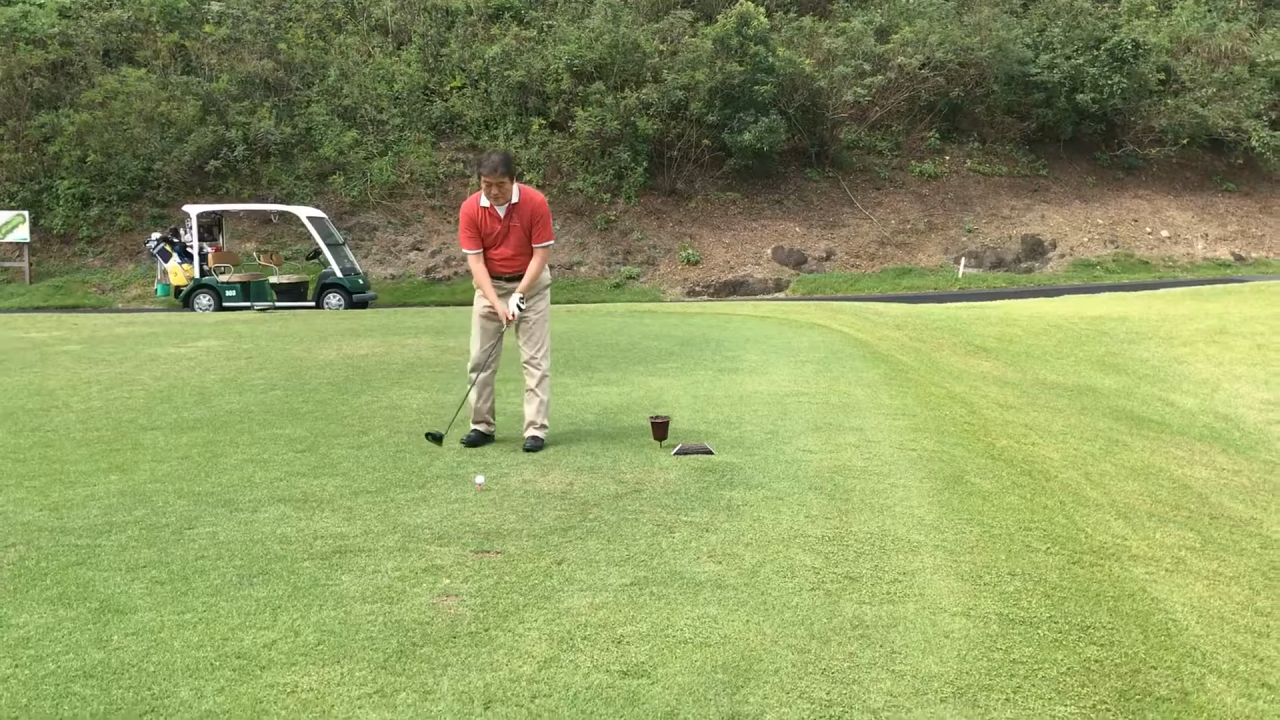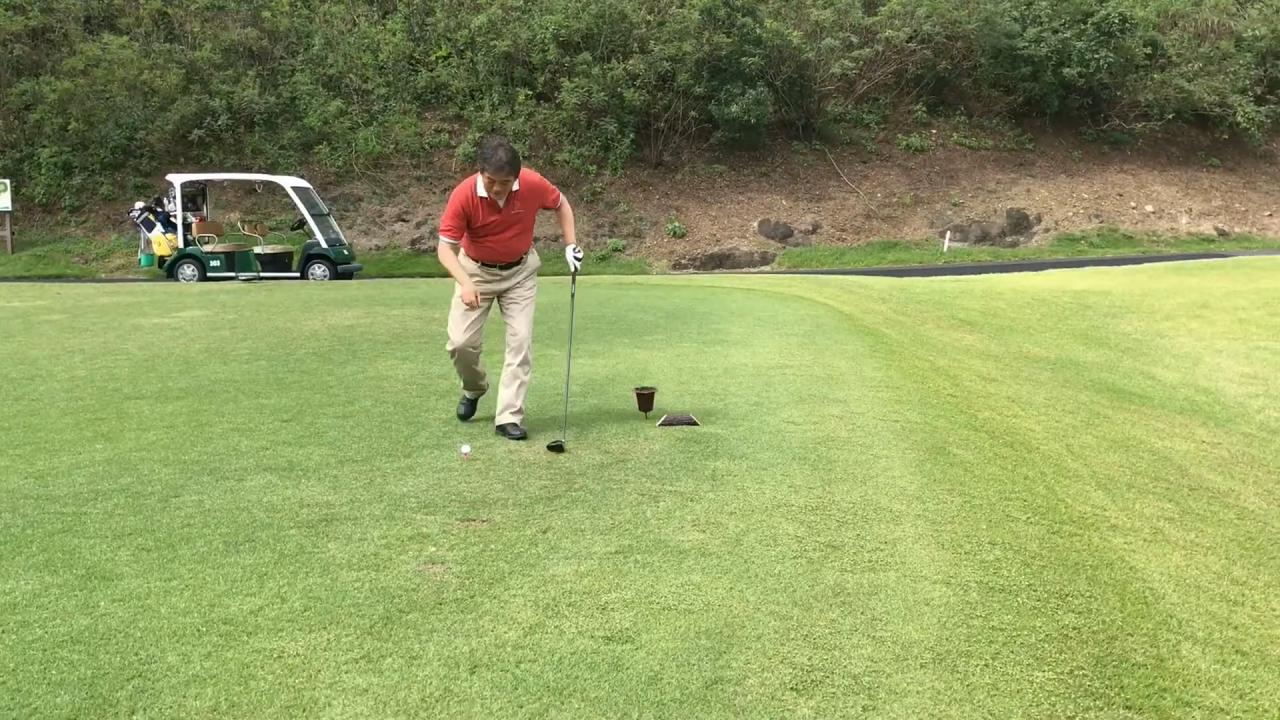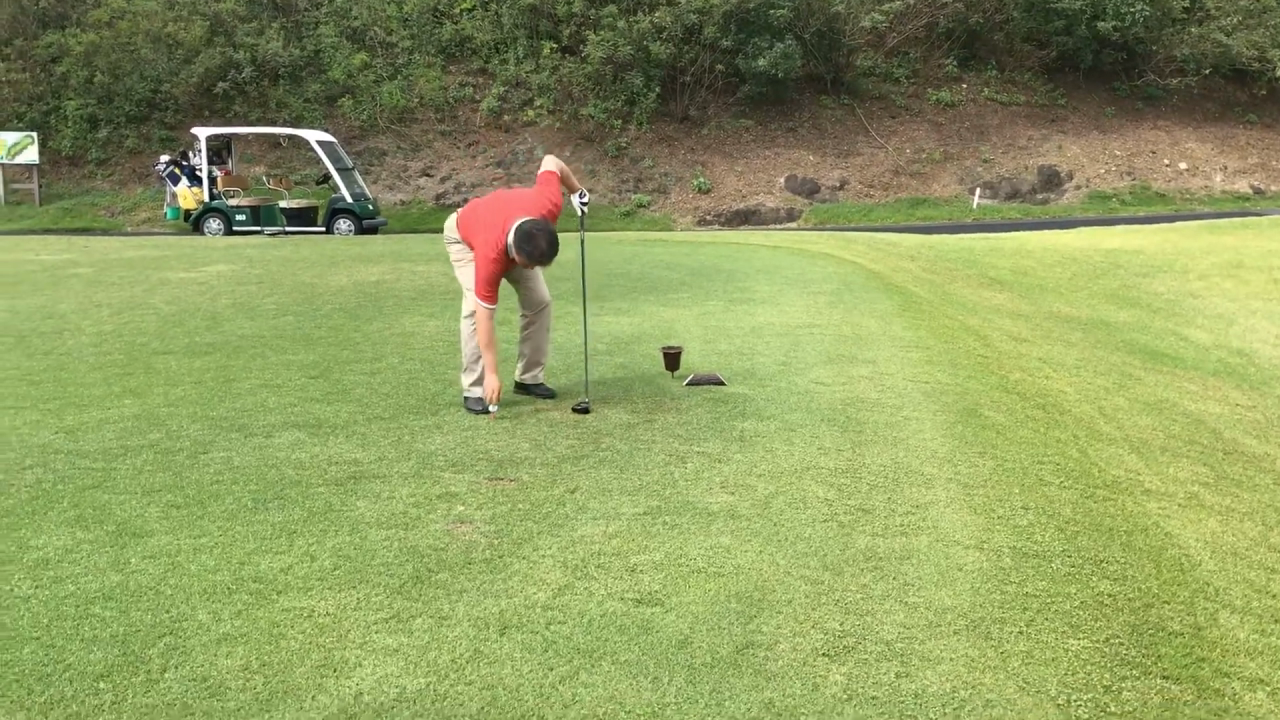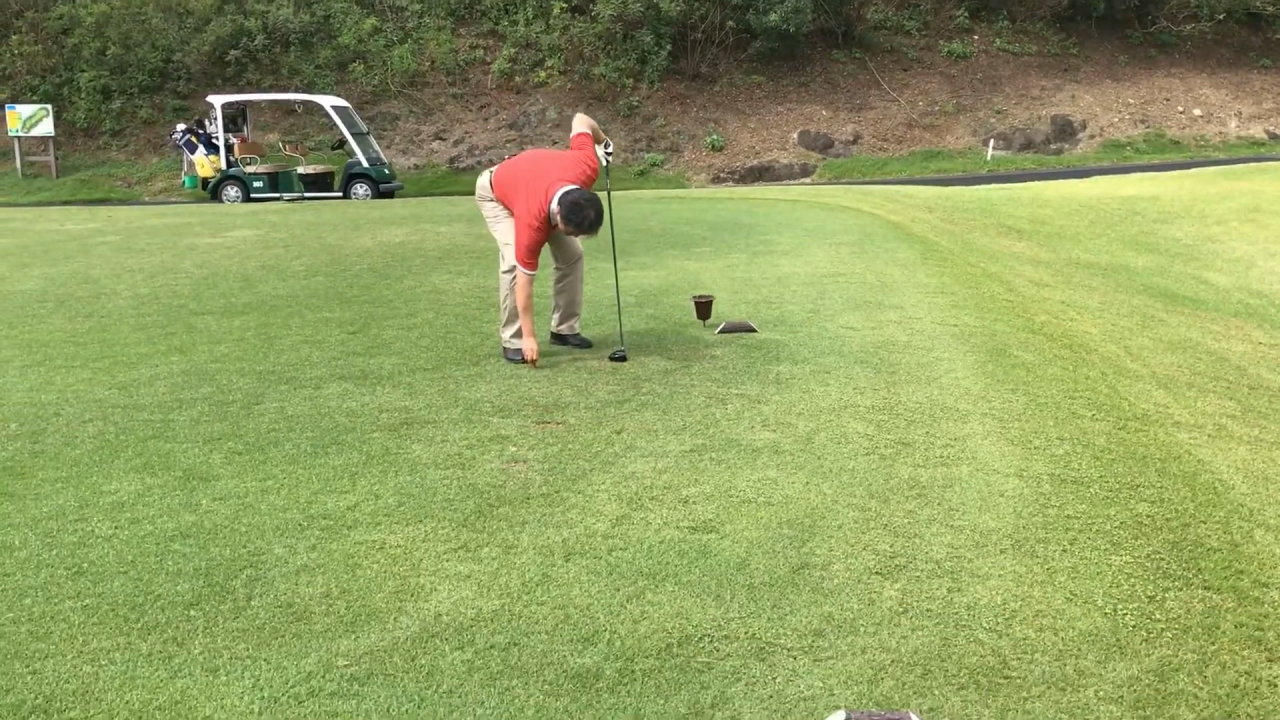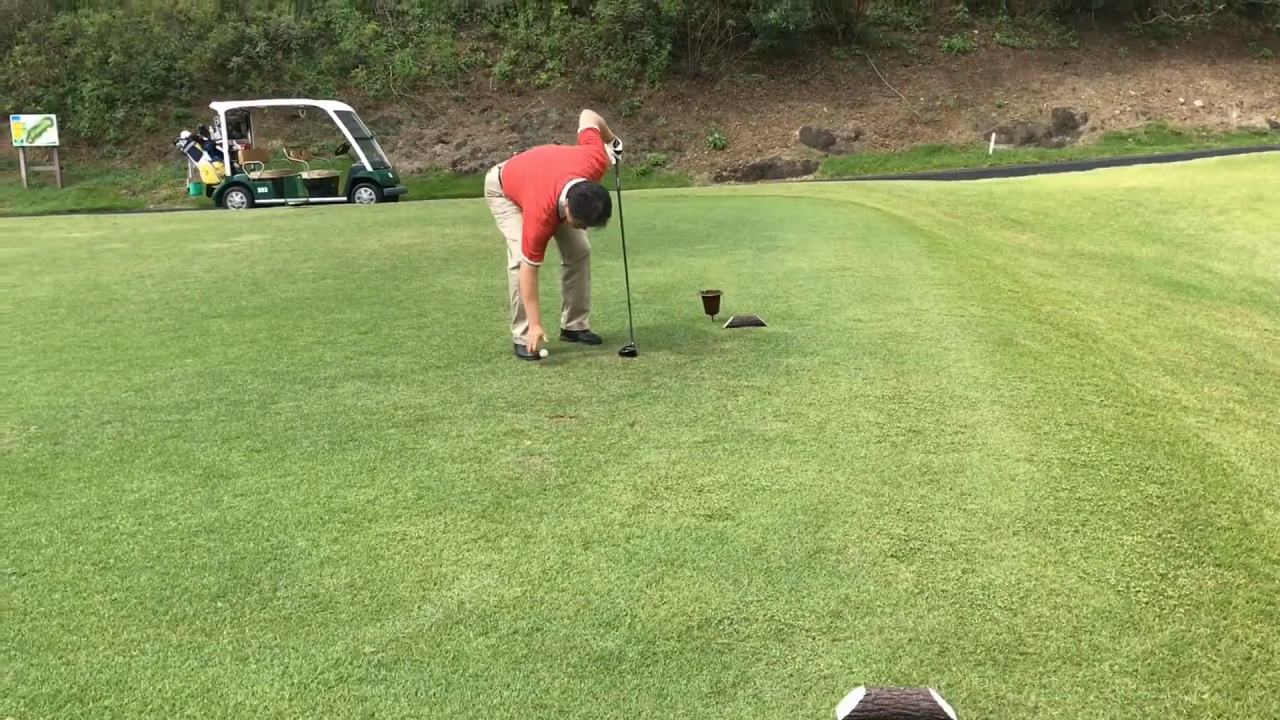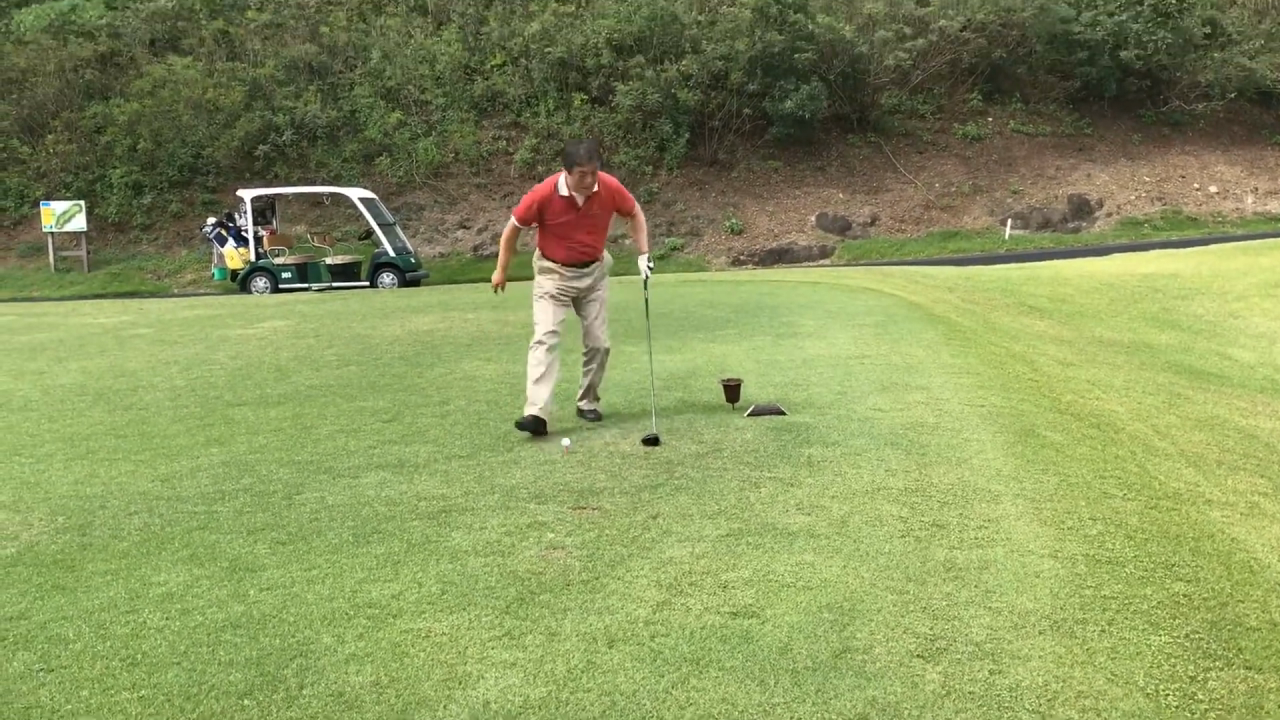
dt=0.7s
person 1, frame 1
left shoulder: (535, 202)
right shoulder: (470, 209)
left elbow: (541, 253)
right elbow: (475, 260)
left wrist: (519, 293)
right wrist: (496, 300)
left hip: (529, 286)
right hip: (490, 287)
left knee: (534, 358)
right knee: (480, 358)
left ankle: (535, 429)
right ankle: (482, 425)
person 1, frame 2
left shoulder: (534, 184)
right shoulder: (463, 194)
left elbow: (561, 205)
right elbow: (445, 248)
left wrist: (571, 244)
right wrist: (464, 283)
left hip: (520, 271)
right hip: (477, 271)
left knee: (519, 341)
right knee: (461, 342)
left ankle: (509, 417)
right ankle: (473, 387)
person 1, frame 3
left shoulder: (549, 206)
right shoulder: (492, 255)
left elbow: (551, 161)
right elbow: (485, 315)
left wrist: (576, 191)
right wrist: (493, 373)
left hip: (508, 229)
right hip: (464, 236)
left knee: (539, 301)
right knee: (474, 307)
left ankle: (529, 378)
right ankle: (474, 389)
person 1, frame 4
left shoulder: (588, 168)
right shoulder: (533, 221)
left elbow: (581, 120)
right elbow: (524, 280)
left wrist: (603, 141)
right wrist: (529, 337)
left hip: (538, 180)
right hip: (495, 193)
left knee: (572, 255)
right knee: (514, 262)
left ankle: (565, 329)
right ankle: (513, 340)
person 1, frame 5
left shoulder: (594, 164)
right shoulder: (541, 214)
left elbow: (588, 116)
right elbow: (529, 269)
left wrist: (611, 140)
right wrist: (534, 324)
left hip: (546, 177)
right hip: (504, 190)
left knee: (579, 251)
right knee: (520, 257)
left ankle: (575, 325)
right ankle: (523, 338)
person 1, frame 6
left shoulder: (610, 187)
right shoulder: (543, 194)
left elbow: (634, 213)
right elbow: (513, 227)
left wrist: (643, 254)
right wrist: (501, 269)
left hip: (594, 272)
right hip: (553, 272)
left knee: (598, 343)
right knee: (545, 337)
left ankle: (588, 403)
right ankle: (535, 412)
